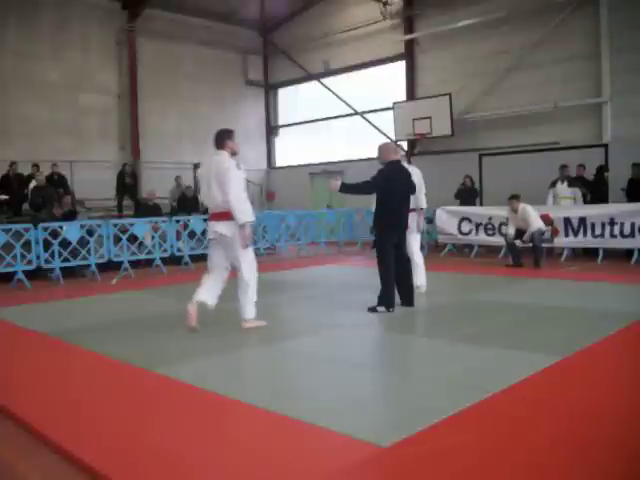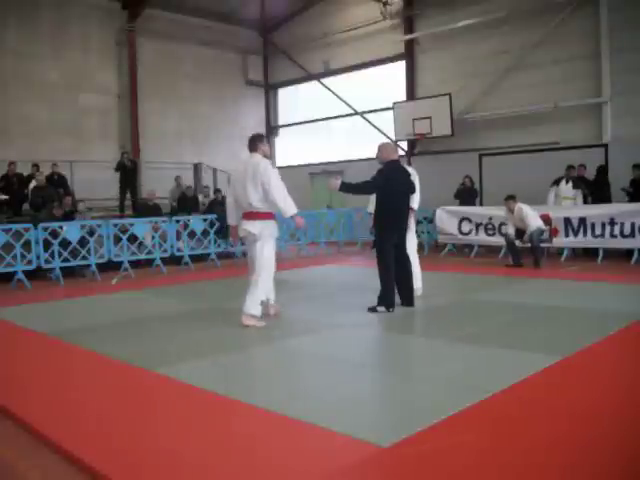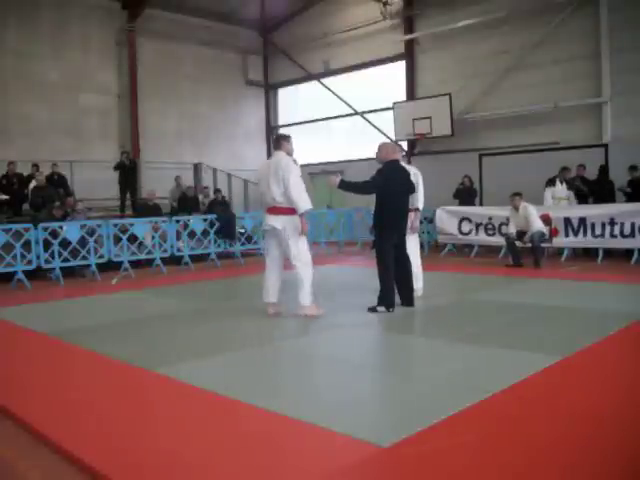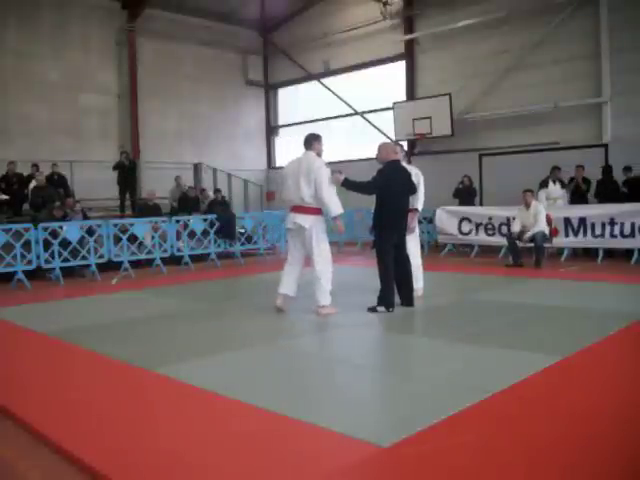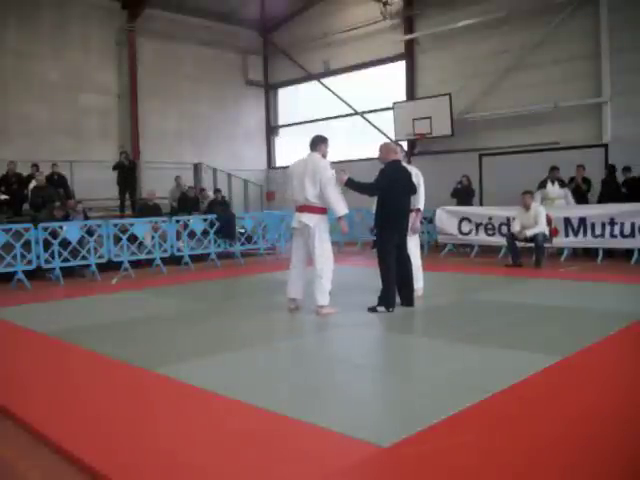
dt=0.4s
person 1, frame 1
left shoulder: (205, 167)
right shoulder: (231, 165)
right elbow: (236, 197)
right wrist: (245, 225)
left hip: (215, 223)
right hip: (232, 223)
left knee: (217, 269)
right knee: (247, 269)
left ankle: (196, 304)
right ankle: (248, 317)
person 1, frame 2
left shoulder: (239, 170)
right shoulder: (265, 165)
left elbow: (232, 199)
right elbow: (277, 192)
left wrist: (234, 224)
right wrist: (294, 215)
left hip: (247, 221)
right hip: (263, 222)
left knee: (258, 266)
right knee: (264, 269)
left ankle: (268, 304)
right ankle: (249, 313)
person 1, frame 3
left shoulder: (266, 166)
right shoulder: (287, 162)
right elbow: (295, 190)
right wrist: (303, 215)
left hip: (271, 217)
right hip: (288, 217)
left knee: (273, 263)
right knee: (302, 261)
left ankle: (271, 304)
right ankle: (306, 305)
person 1, frame 4
left shoulder: (291, 165)
right shoulder: (318, 164)
left elbow: (286, 193)
right elbow: (326, 192)
right wrist: (336, 217)
left hip: (294, 216)
right hip: (312, 218)
left knee: (293, 259)
right knee: (322, 261)
left ankle: (281, 297)
right ankle: (323, 305)
person 1, frame 5
left shoulder: (295, 166)
right shoulder: (322, 164)
left elbow: (292, 193)
right elbow: (331, 192)
right wrist: (341, 217)
left hip: (299, 215)
right hip: (316, 217)
left knee: (298, 260)
right knee: (323, 261)
left ankle: (293, 300)
right ankle: (322, 304)
person 2, frame 1
left shoulder: (386, 172)
right shoulder: (404, 172)
left elbow: (368, 187)
right elbow: (412, 189)
left wrist: (341, 187)
left hip: (386, 224)
right hip: (400, 223)
left knee: (386, 262)
right knee: (401, 259)
left ankle: (386, 302)
right ankle: (407, 298)
person 2, frame 2
left shoulder: (386, 172)
right shoulder: (403, 172)
left elbow: (368, 187)
right elbow: (411, 189)
left wrist: (341, 186)
left hip: (386, 223)
right hip: (400, 223)
left knee: (386, 262)
right knee: (401, 259)
left ankle: (387, 302)
right ankle: (407, 298)
person 2, frame 3
left shoulder: (385, 172)
right shoulder: (403, 172)
left elbow: (367, 187)
right elbow: (411, 189)
left wrist: (341, 183)
left hip: (386, 223)
right hip: (399, 222)
left knee: (385, 261)
right knee: (401, 259)
left ankle: (386, 302)
right ankle: (407, 298)
person 2, frame 4
left shoulder: (386, 172)
right shoulder: (403, 172)
left elbow: (369, 188)
right elbow: (412, 189)
left wrist: (344, 181)
left hip: (386, 223)
right hip: (399, 222)
left knee: (386, 261)
right knee: (401, 259)
left ankle: (386, 302)
right ankle: (407, 298)
person 2, frame 5
left shoulder: (388, 172)
right shoulder: (404, 171)
left elbow: (372, 189)
right elbow: (412, 190)
left wrist: (348, 181)
left hip: (388, 223)
right hip: (401, 222)
left knee: (387, 261)
right knee: (402, 258)
left ankle: (387, 302)
right ankle: (407, 298)
person 3, frame 1
left shoulder: (411, 171)
right shoulder: (385, 174)
left elbow: (419, 193)
right elbow: (379, 195)
left wrist: (421, 215)
right wrist: (378, 216)
left hip: (408, 216)
right hip: (391, 218)
left knee: (412, 251)
right knee: (390, 252)
left ankle: (419, 283)
right ankle: (396, 283)
person 3, frame 2
left shoulder: (409, 172)
left elbow: (415, 194)
right elbow: (376, 195)
left wrist: (410, 215)
left knee: (409, 251)
left ankle: (415, 286)
person 3, frame 3
left shoulder: (412, 172)
left elbow: (418, 195)
left wrist: (416, 218)
left hip: (407, 217)
left knee: (411, 252)
left ankle: (416, 287)
person 3, frame 4
left shoulder: (414, 172)
left elbow: (419, 196)
left wrist: (414, 219)
left hip: (407, 217)
left knee: (411, 253)
left ankle: (416, 286)
person 3, frame 5
left shoulder: (413, 172)
right shoulder: (387, 173)
left elbow: (419, 197)
right elbow: (380, 196)
left wrist: (417, 220)
right wrist: (377, 219)
left hip: (407, 218)
right hip: (390, 219)
left knee: (411, 252)
right knee: (391, 253)
left ankle: (416, 286)
right ankle: (396, 285)
